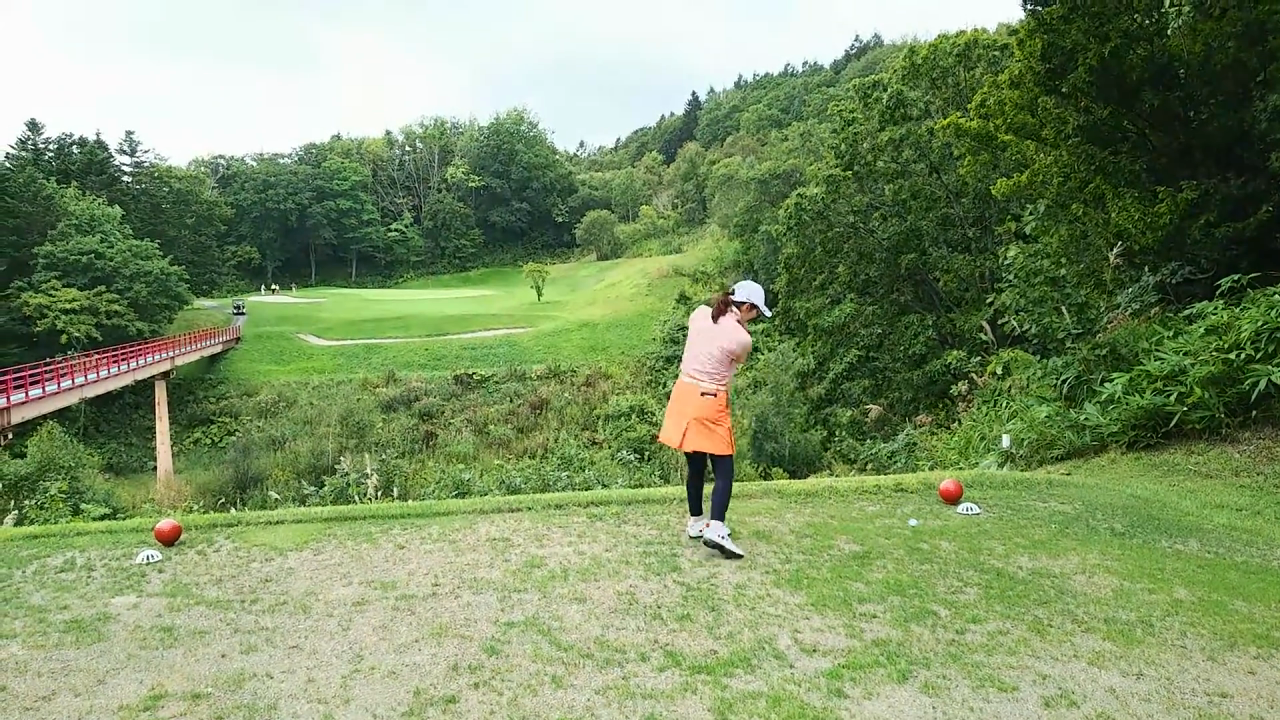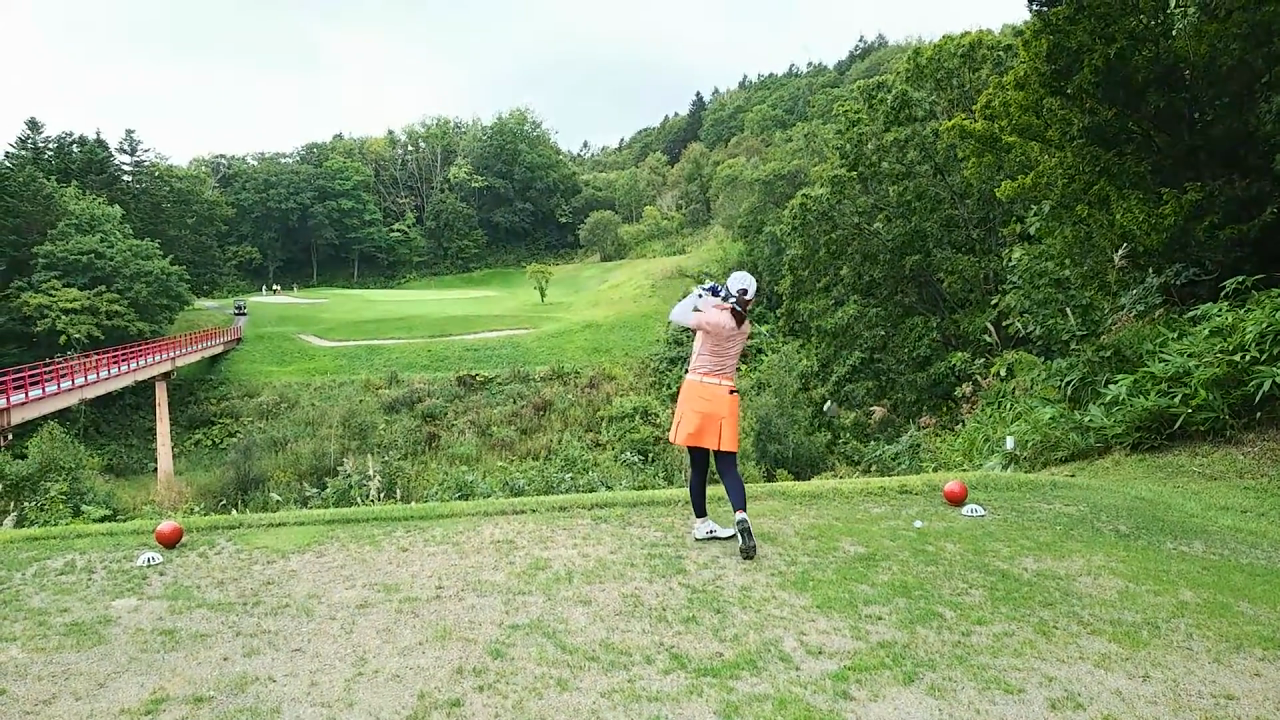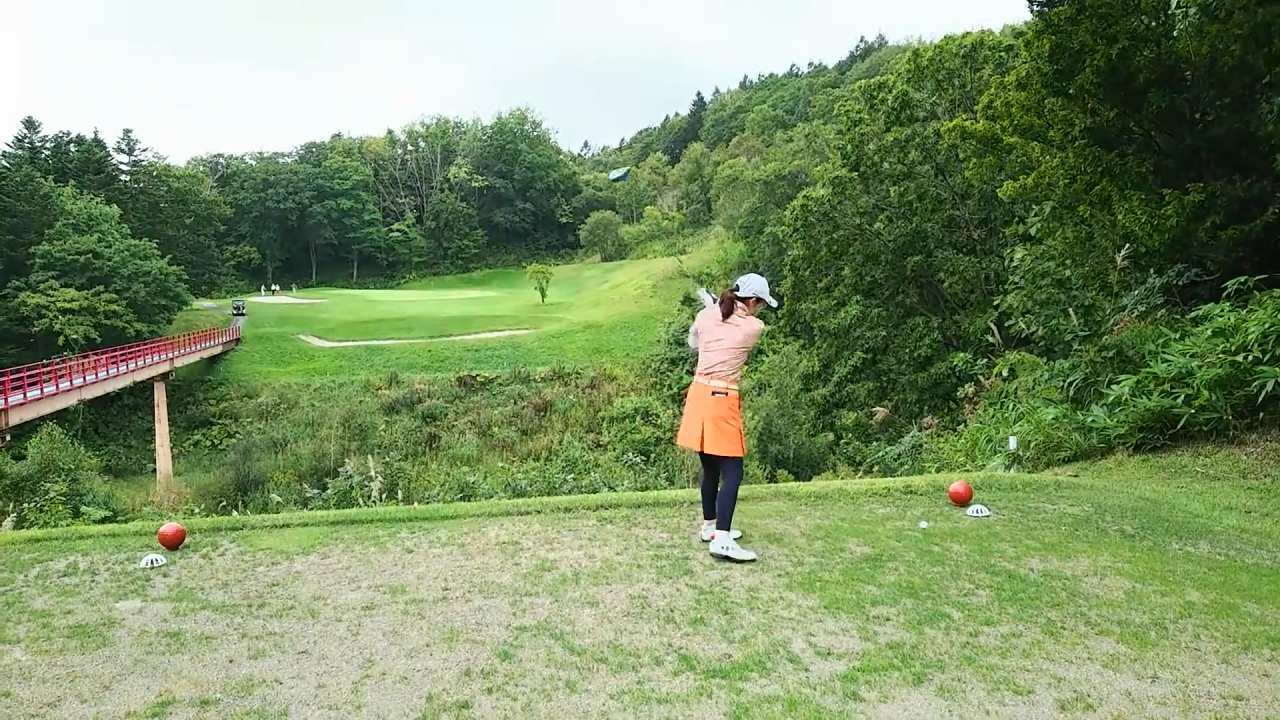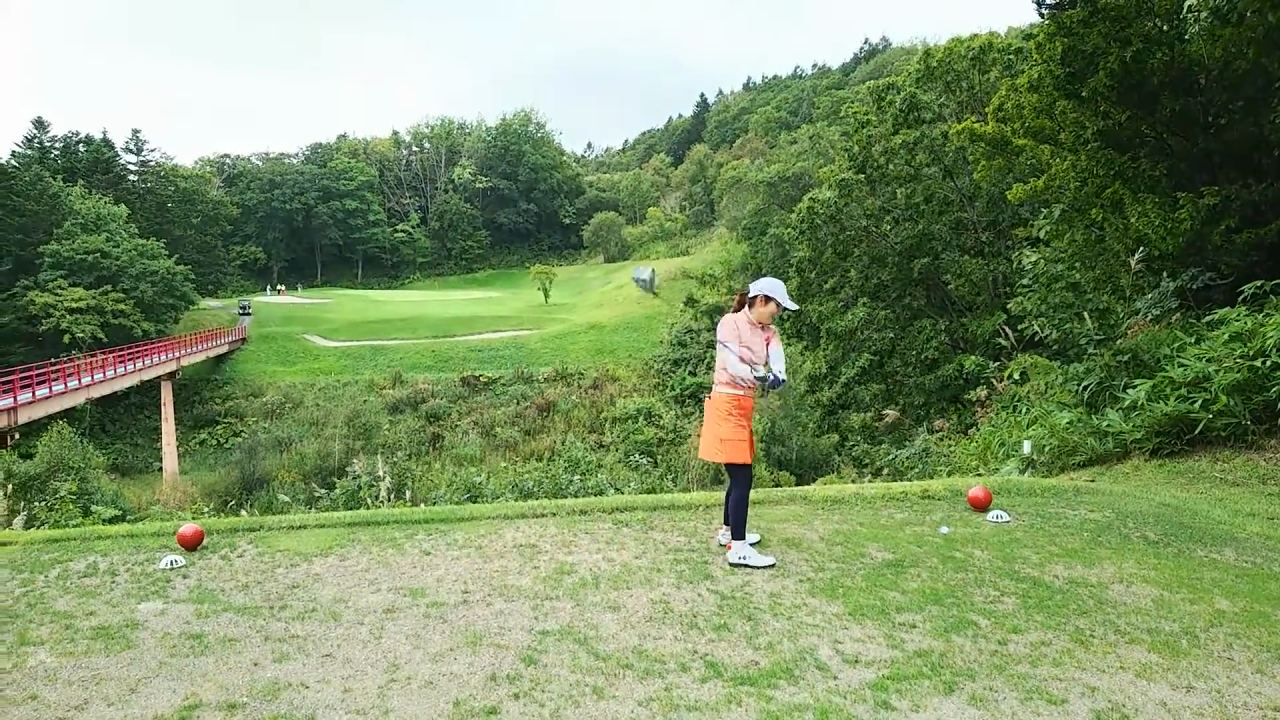
dt=0.5s
person 1, frame 1
left shoulder: (701, 314)
right shoulder: (743, 339)
left hip: (683, 394)
right hip: (710, 402)
left knee: (696, 465)
right knee: (723, 469)
left ankle: (697, 522)
right ankle: (715, 528)
person 1, frame 2
left shoulder: (715, 320)
right shoulder: (743, 325)
left elbow: (676, 316)
right elbow: (709, 306)
left wrist: (700, 291)
right wrist: (705, 295)
left hip: (697, 393)
right hip: (724, 397)
left knee: (698, 465)
right knee: (727, 466)
left ankle: (702, 524)
right ankle: (741, 515)
person 1, frame 3
left shoulder: (705, 317)
right shoulder: (755, 327)
left elbow: (693, 343)
right wrist: (716, 305)
left hip: (698, 395)
right hip: (723, 400)
left knee: (711, 468)
right knee: (732, 471)
left ankle: (710, 526)
right ankle: (721, 540)
person 1, frame 4
left shoulder: (769, 332)
right shoulder: (730, 323)
left elbow: (777, 361)
right elbow: (732, 367)
left wrist: (776, 374)
right wrist: (756, 376)
left hip: (741, 407)
right hip: (727, 405)
left knee: (740, 475)
right knee: (742, 479)
left ankle: (729, 531)
right ankle: (737, 549)
